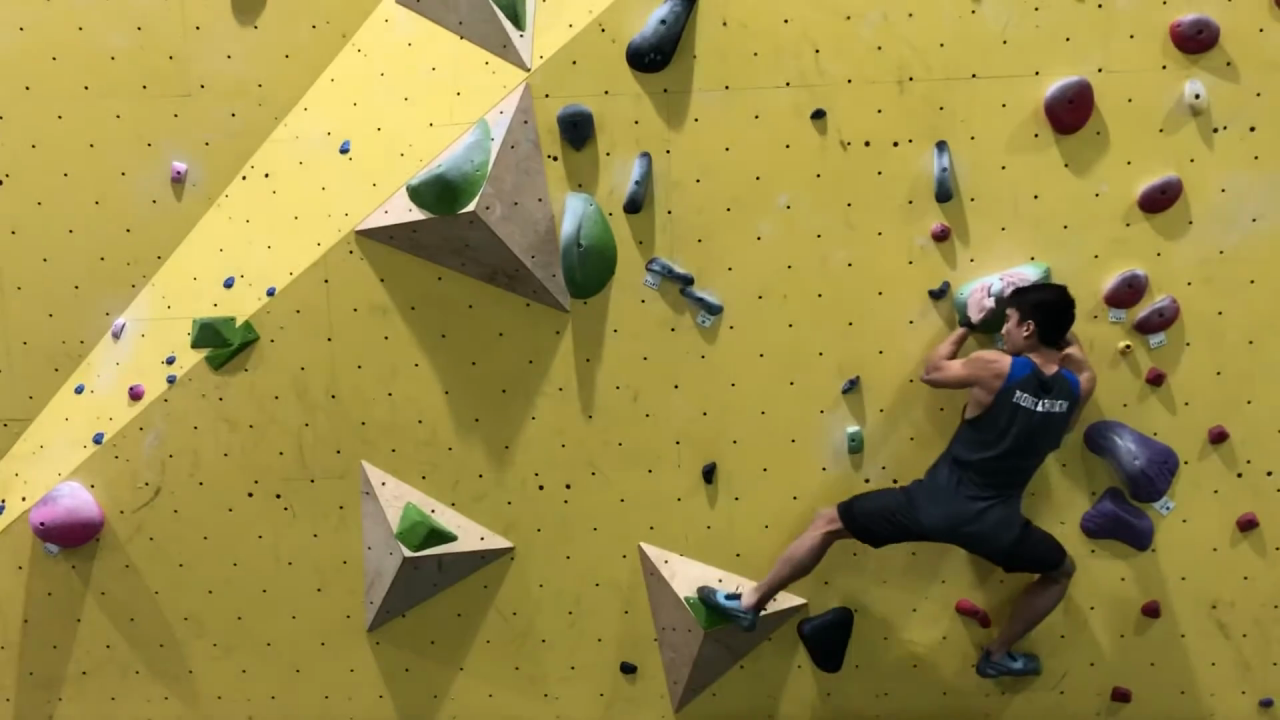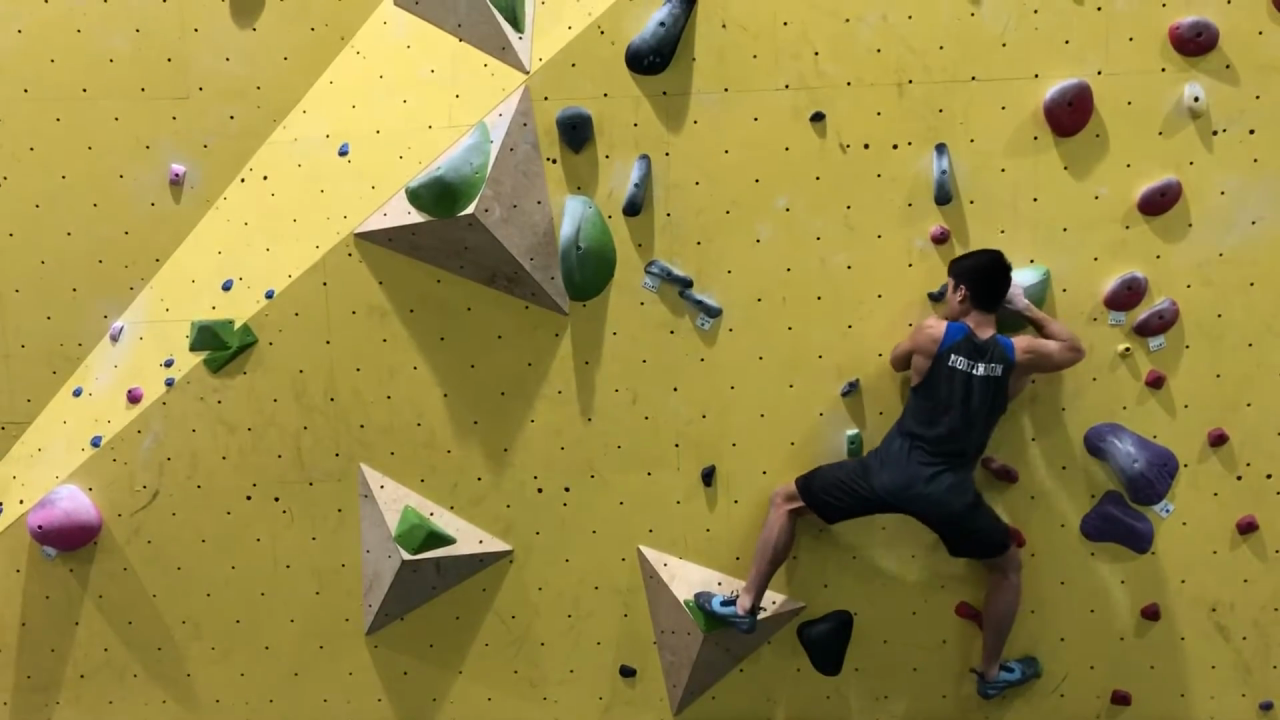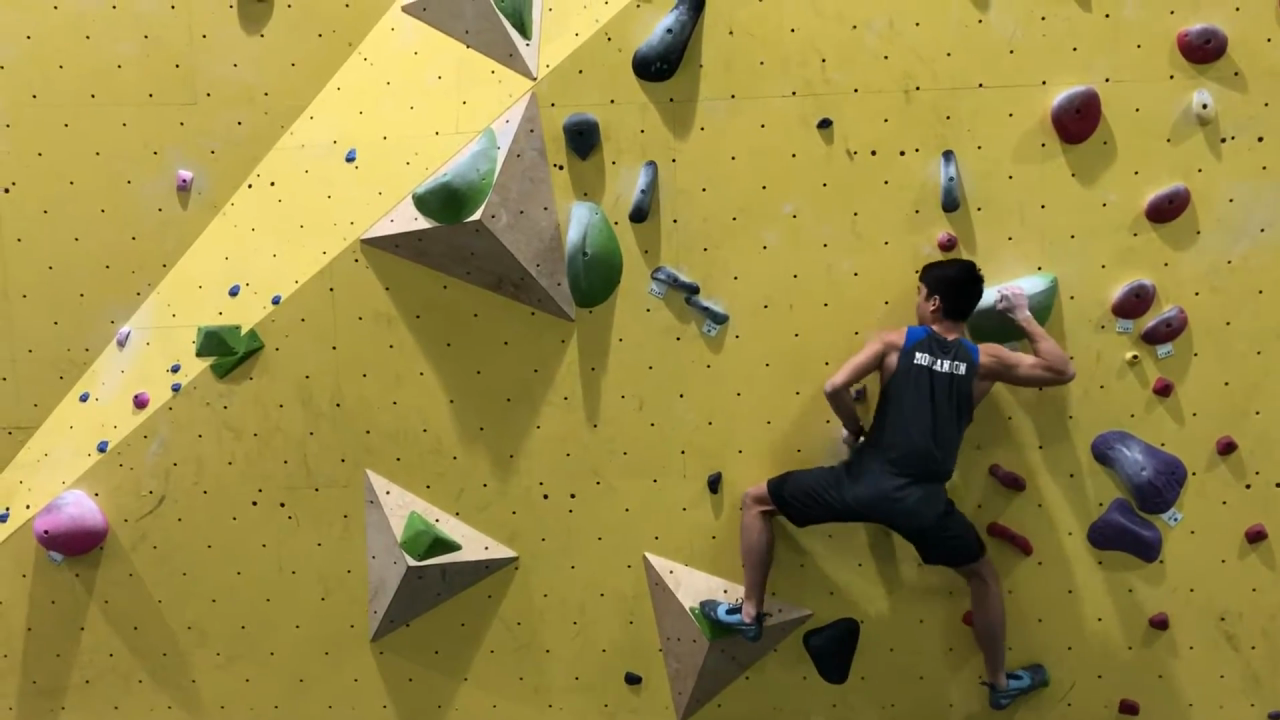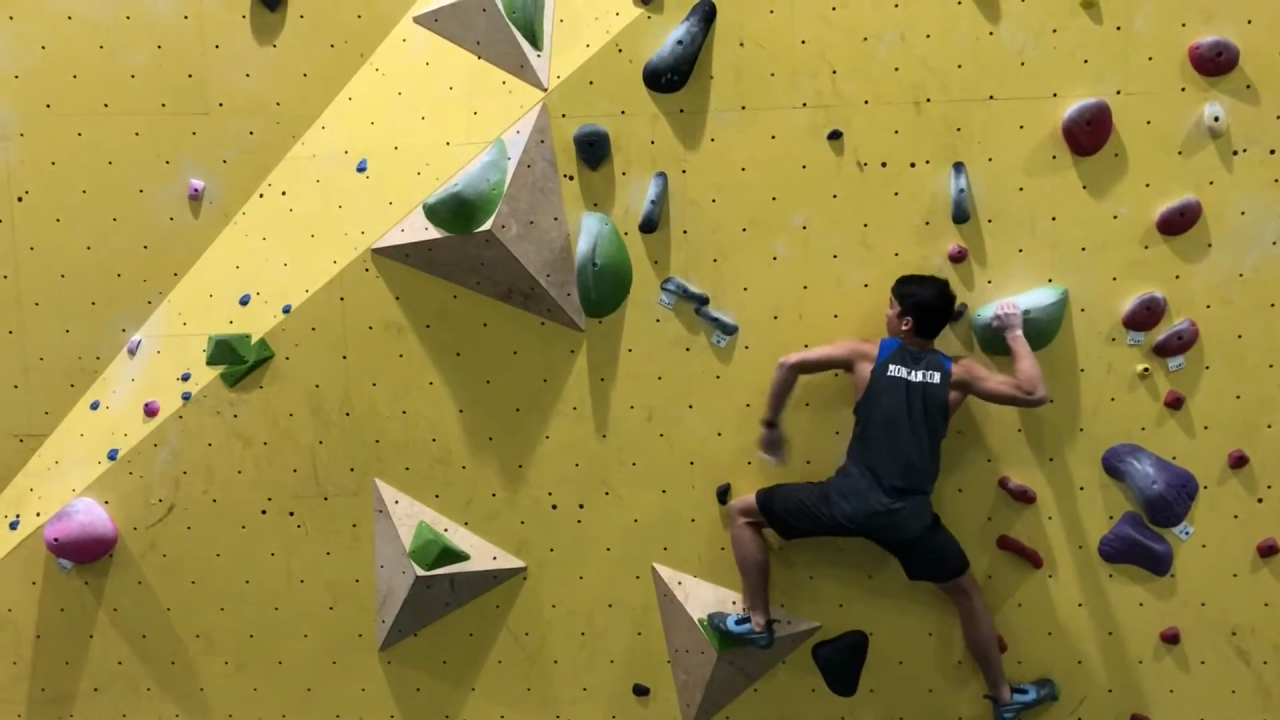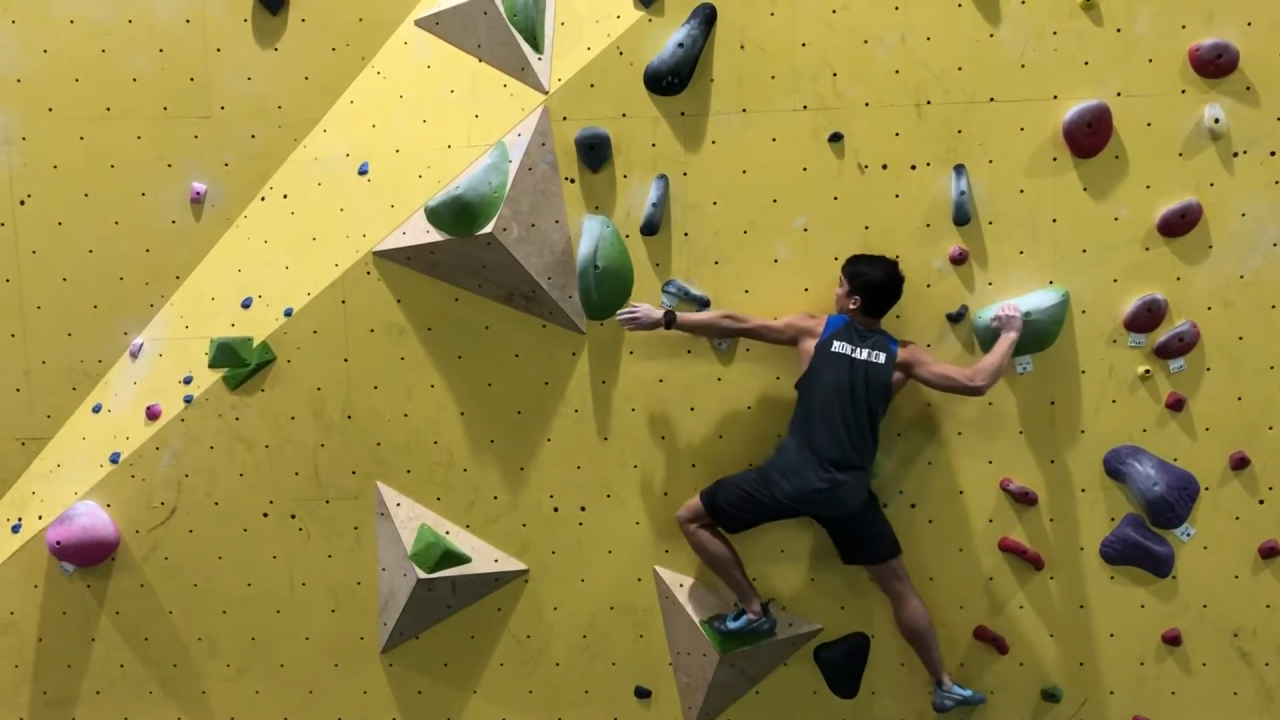
dt=0.7s
person 1, frame 1
left shoulder: (994, 367)
right shoulder: (1079, 386)
left elbow: (931, 372)
right elbow: (1072, 347)
left wrist: (967, 324)
right wrist: (1044, 307)
left hip: (937, 501)
right hip: (995, 521)
left knee: (827, 523)
right knee: (1060, 573)
left ankle: (751, 601)
right ankle: (998, 655)
person 1, frame 2
left shoulder: (933, 333)
right shoulder: (1020, 355)
left elbow: (896, 362)
right elbow: (1074, 348)
right wrist: (1025, 307)
left hip: (891, 470)
right hip: (948, 489)
left knee: (784, 500)
right knee: (1008, 568)
left ankle: (745, 604)
right ankle: (991, 672)
person 1, frame 3
left shoulder: (895, 342)
right shoulder: (986, 360)
left elbow: (835, 387)
right elbow: (1063, 372)
left wrist: (855, 430)
right wrist: (1024, 317)
left hip: (866, 482)
right hip: (922, 499)
left knee: (755, 501)
right knee: (984, 579)
left ankle: (749, 612)
right ankle: (1000, 682)
person 1, frame 4
left shoulder: (866, 354)
right shoulder: (958, 373)
left elbow: (790, 363)
right elbow: (1034, 393)
left wrist: (770, 425)
right wrist: (1015, 334)
left hip: (849, 498)
right hip: (908, 514)
left knee: (742, 512)
right knee: (968, 596)
left ankle: (756, 621)
person 1, frame 5
left shoulder: (814, 329)
right shoulder: (902, 356)
left elbow: (734, 324)
right elbow: (975, 383)
left wrist: (664, 319)
right wrist: (1009, 335)
left hip: (789, 477)
right hip: (848, 492)
left knee: (692, 518)
right knee: (900, 589)
left ankle: (753, 610)
right ankle: (944, 686)
